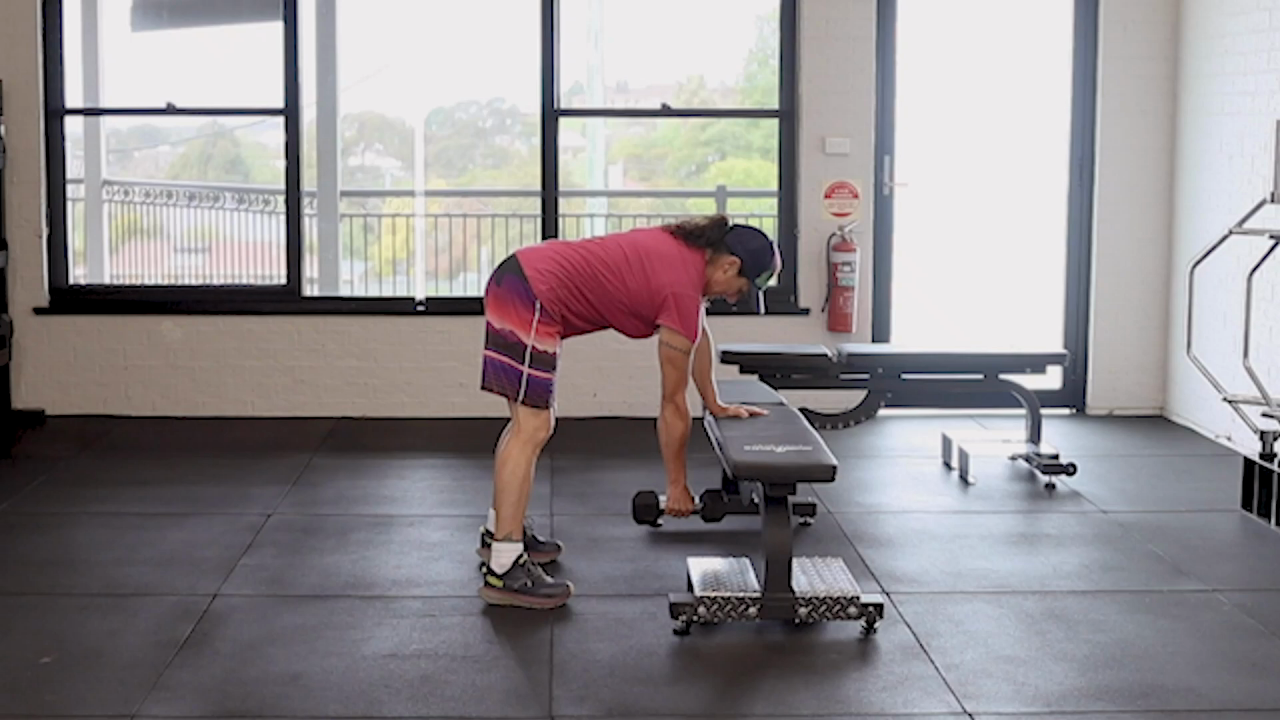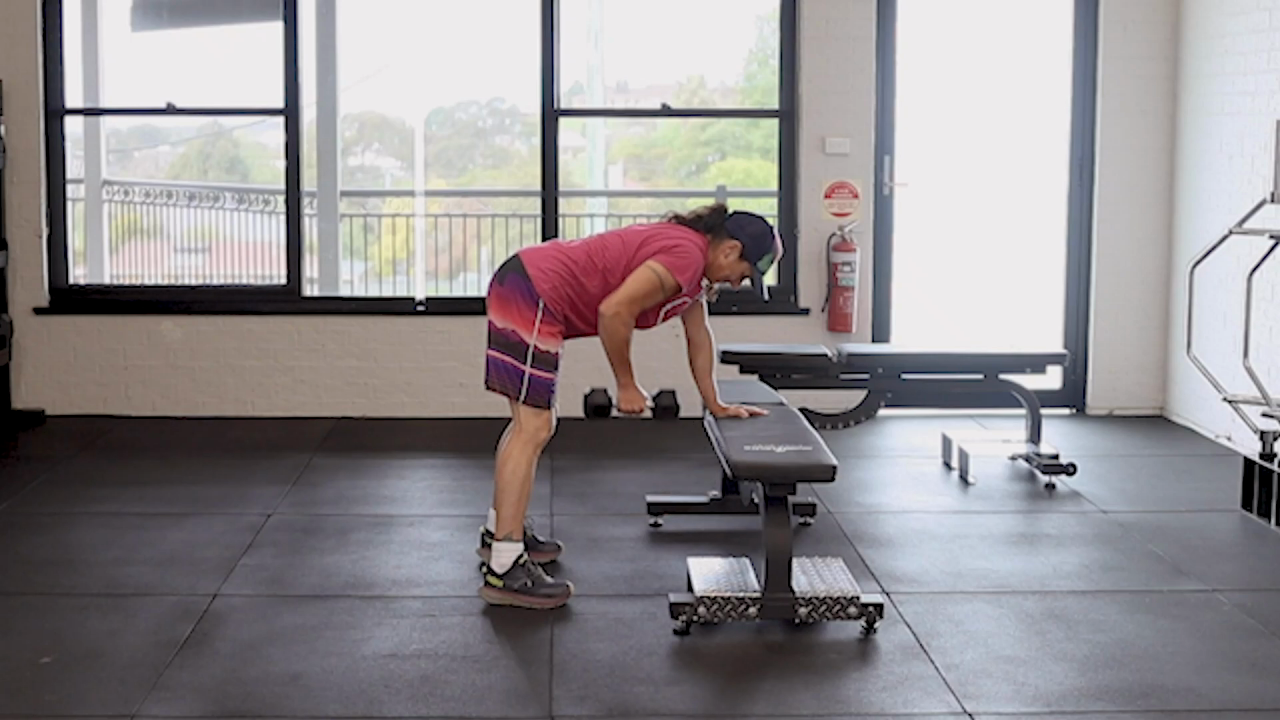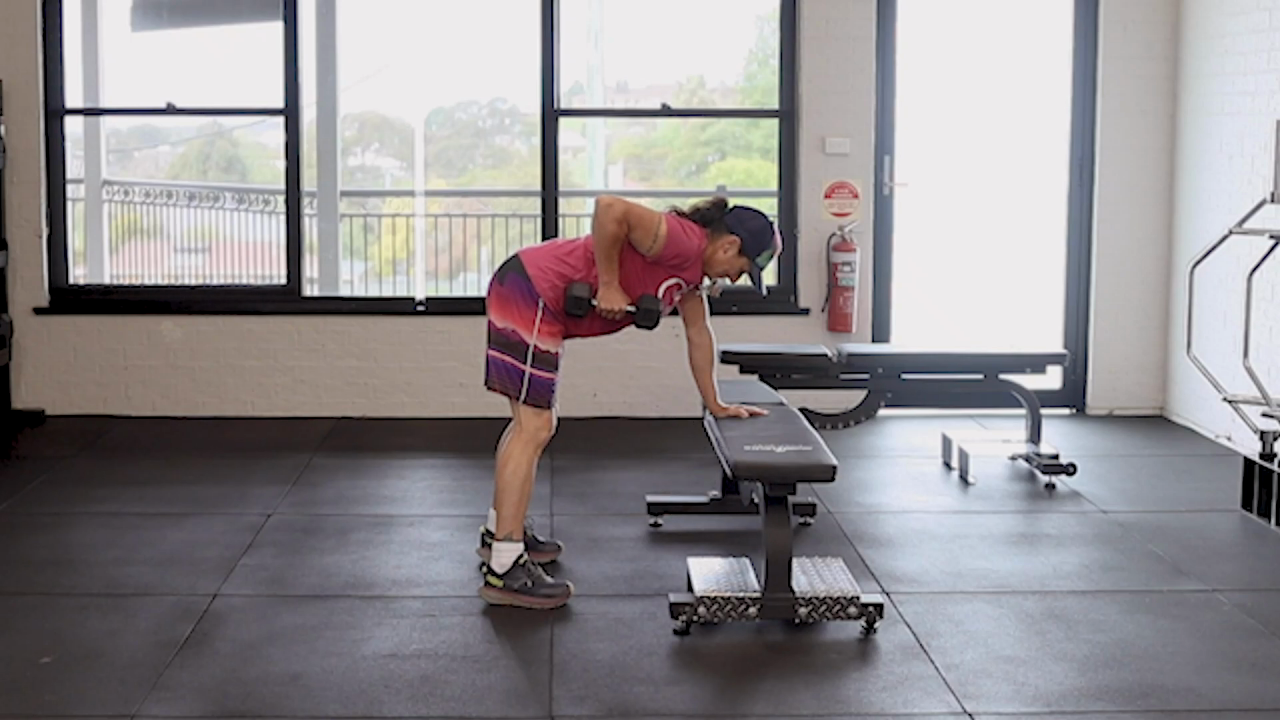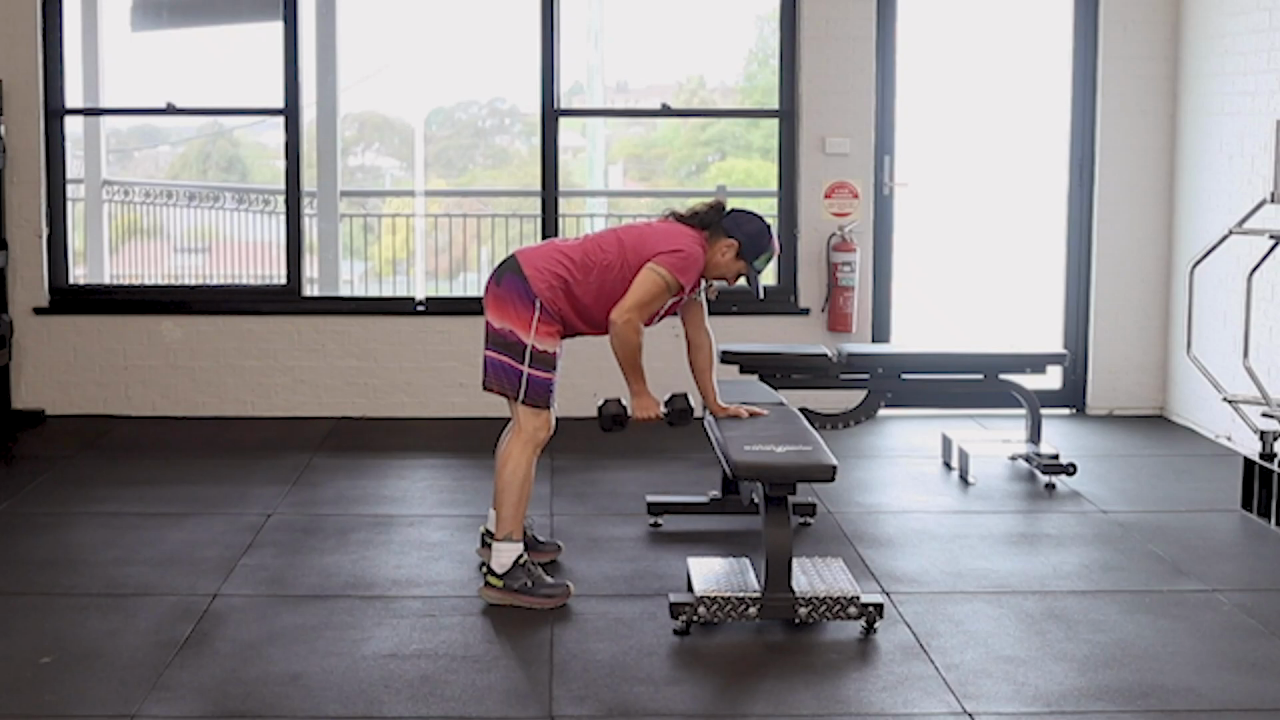
dt=1s
person 1, frame 1
left shoulder: (690, 253)
right shoulder: (682, 288)
left elbow: (698, 334)
right elbow: (672, 403)
left wrist: (716, 405)
right wrist: (677, 485)
left hip: (520, 282)
right hip: (530, 296)
left knee: (529, 421)
right knee: (532, 429)
left ankle: (499, 530)
right ankle: (504, 569)
person 1, frame 2
left shoulder: (691, 253)
right shoulder: (685, 257)
left elbow: (698, 332)
right elbow: (613, 311)
left wrist: (715, 404)
right wrist: (627, 387)
left hip: (524, 288)
right hip: (531, 294)
left knee: (530, 421)
right knee: (534, 429)
left ankle: (499, 531)
right ankle: (504, 568)
person 1, frame 3
left shoulder: (693, 264)
right shoulder: (682, 243)
left elbow: (698, 333)
right elbow: (609, 208)
left wrist: (715, 404)
right wrist: (609, 284)
left hip: (530, 295)
right hip: (530, 293)
left knee: (531, 422)
right knee: (535, 429)
left ankle: (500, 530)
right ankle: (505, 568)
person 1, frame 4
left shoulder: (691, 255)
right shoulder: (685, 256)
left elbow: (698, 334)
right elbow: (622, 320)
left wrist: (715, 404)
right wrist: (640, 393)
left hip: (524, 291)
right hip: (528, 295)
left knee: (530, 422)
right knee: (533, 429)
left ankle: (500, 531)
right ankle: (505, 570)
